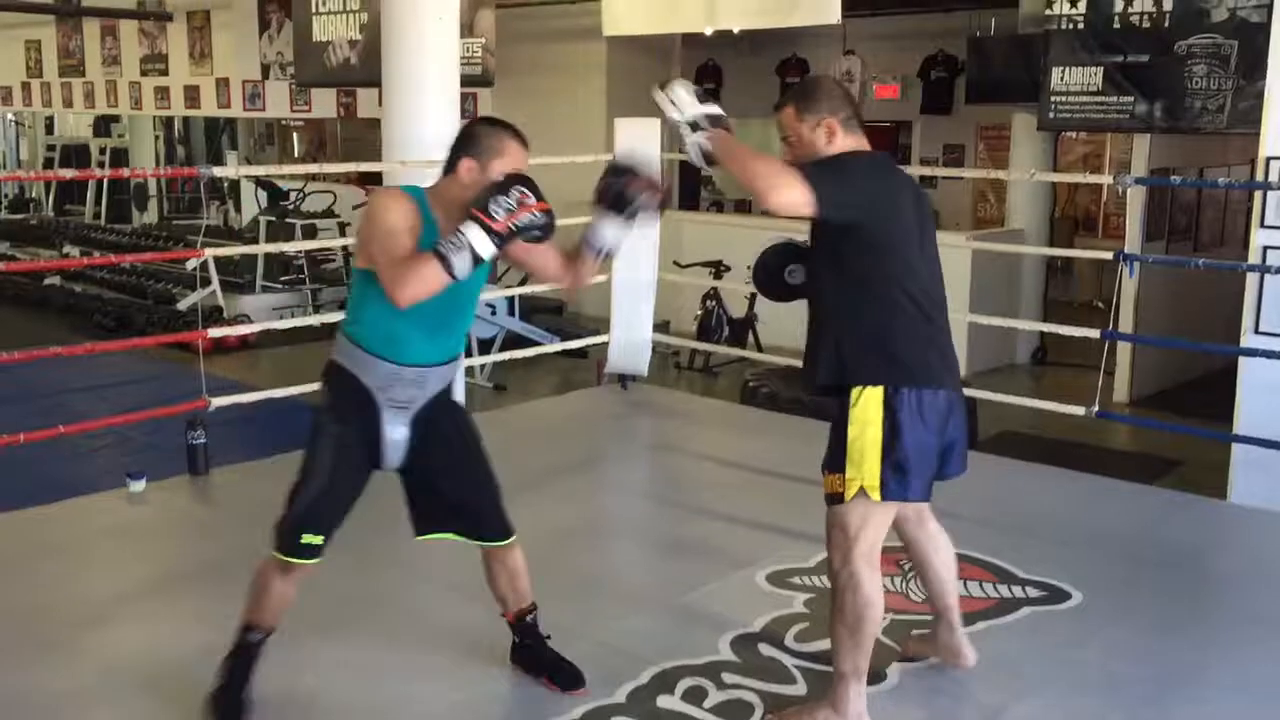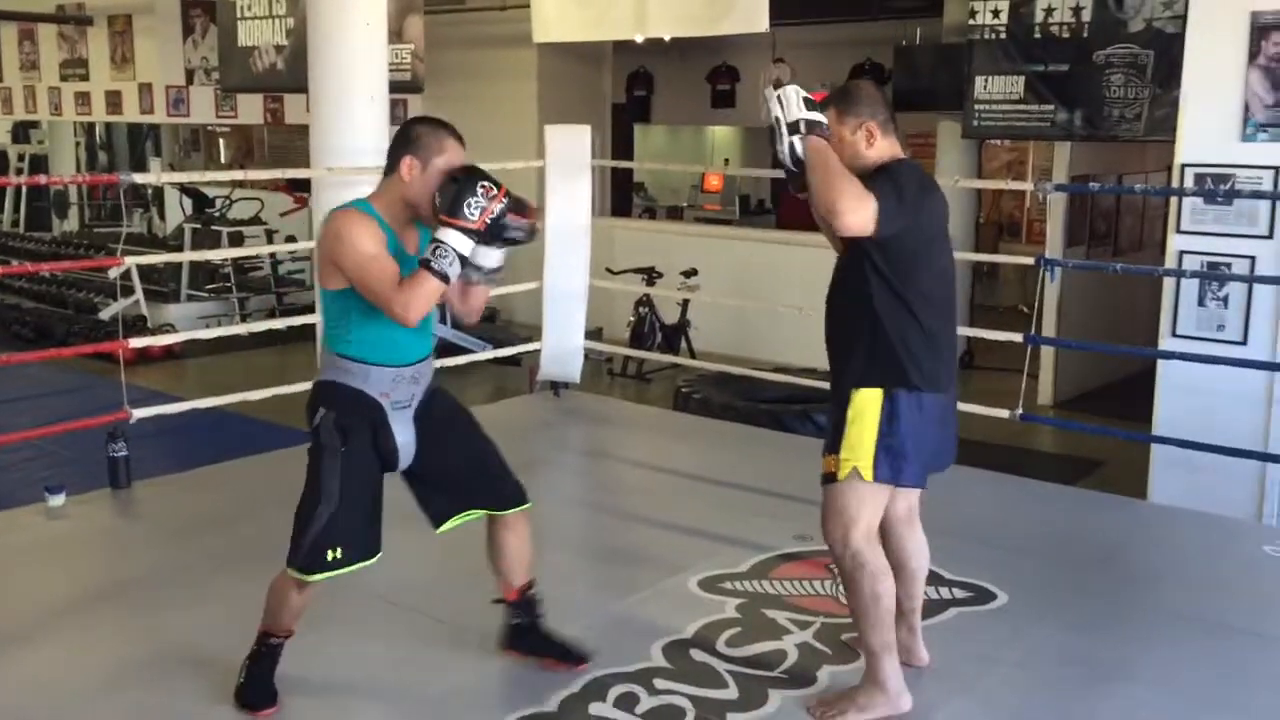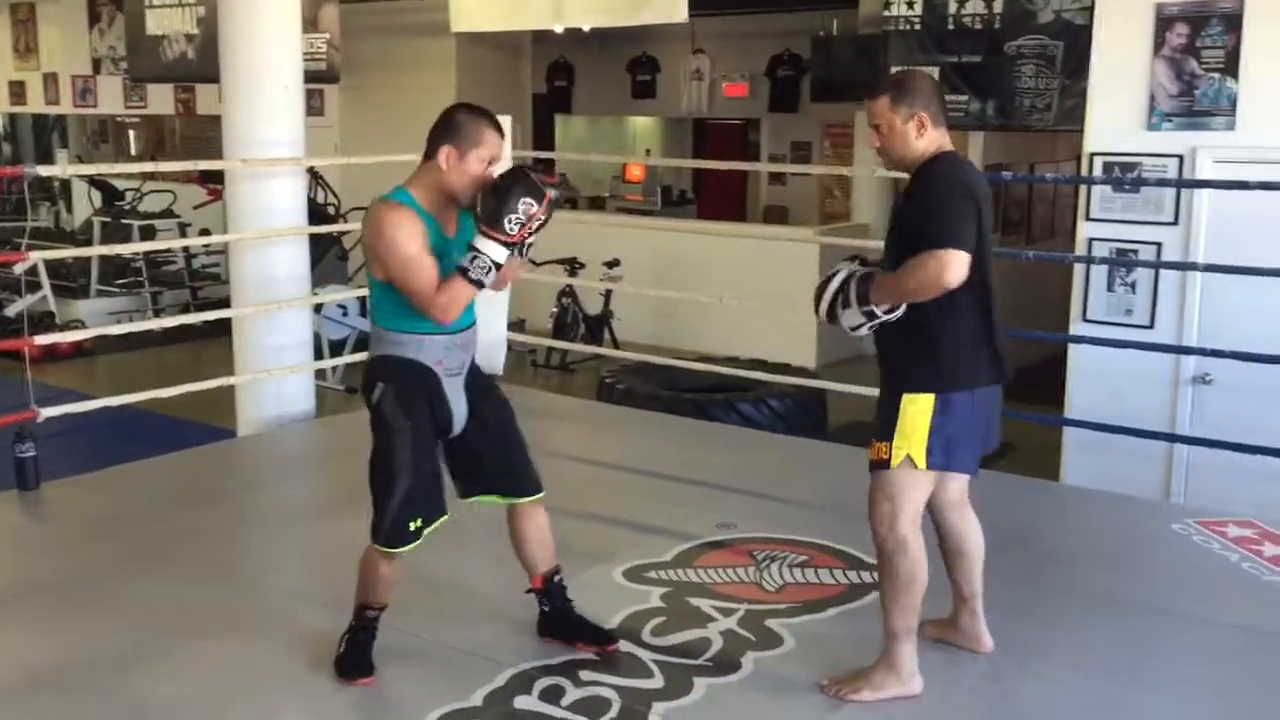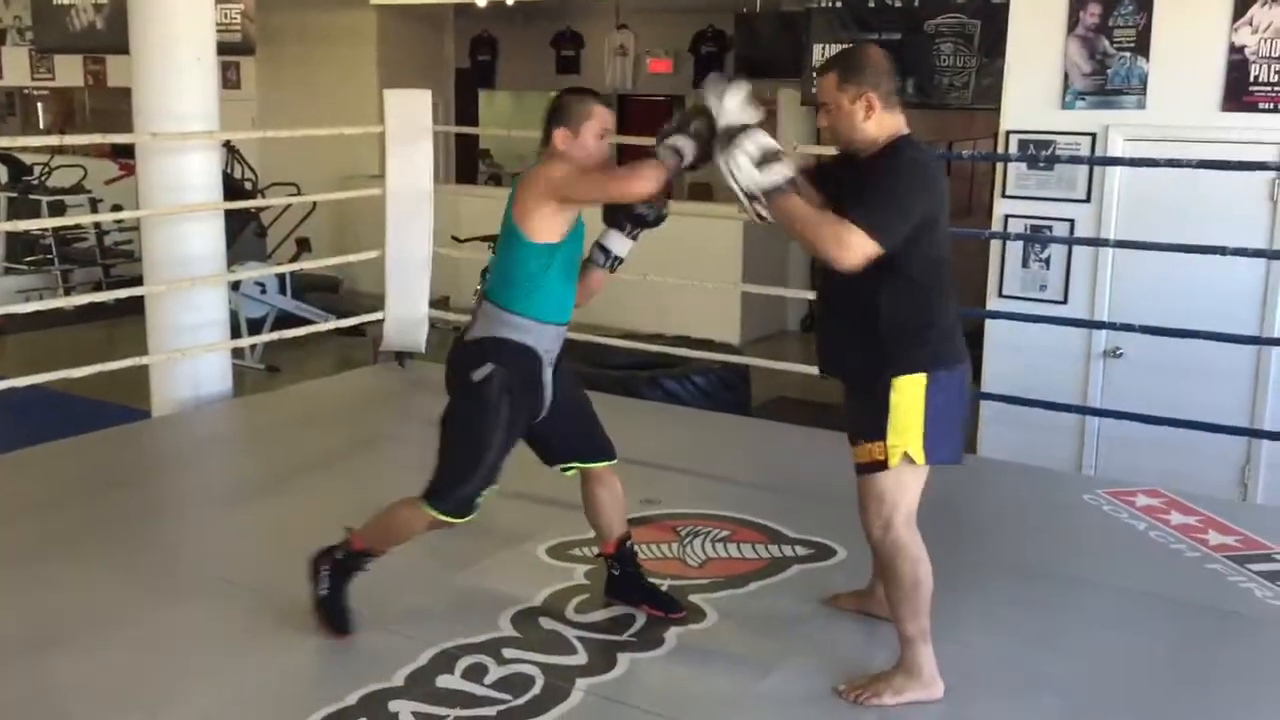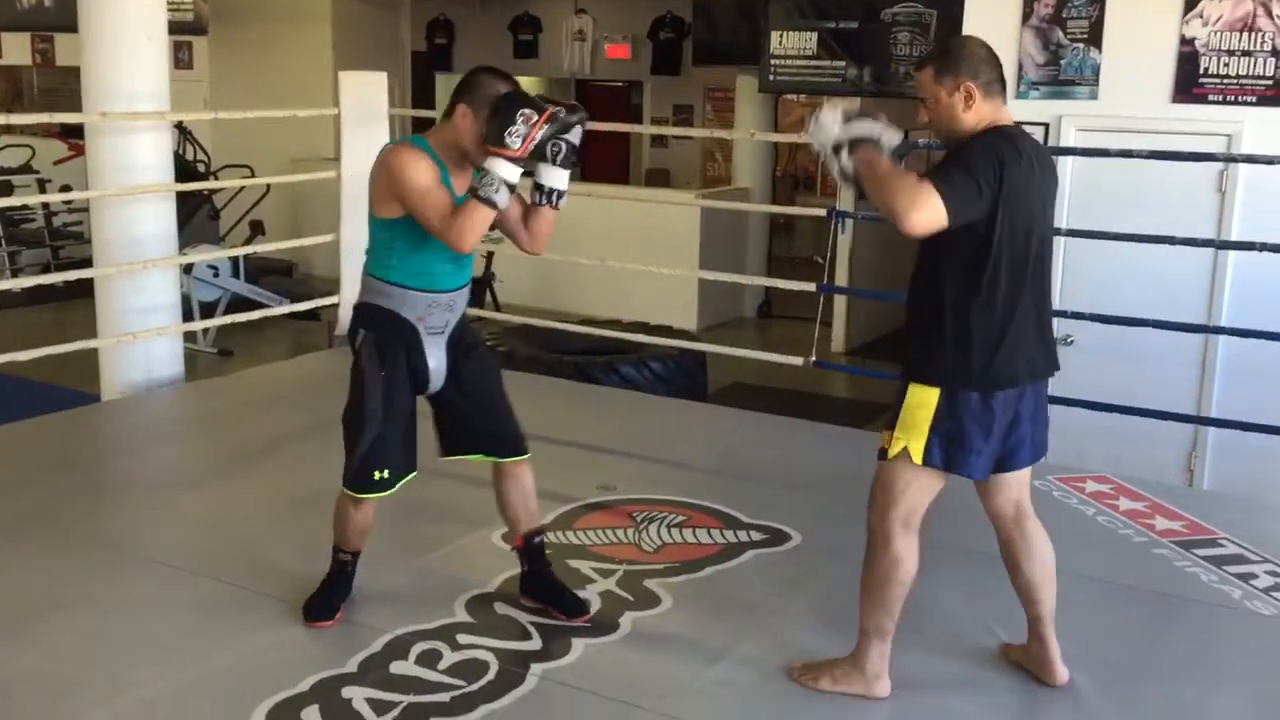
dt=1s
person 1, frame 1
left shoulder: (851, 175)
right shoulder: (893, 183)
left elbow: (774, 192)
left wrist: (708, 131)
right wrist: (811, 272)
left hip: (884, 392)
right hip: (923, 381)
left knee: (852, 545)
right knee: (909, 514)
right ankle: (951, 635)
person 1, frame 2
left shoulder: (897, 183)
right shoulder: (907, 187)
left elbow: (851, 218)
right elbow: (855, 233)
left wrist: (808, 138)
right wrist: (808, 171)
left hip: (889, 387)
right hip: (918, 382)
left knee: (850, 529)
right knee: (897, 515)
right ankle: (907, 636)
person 1, frame 3
left shoulder: (941, 182)
right shoulder: (951, 178)
left elbow: (943, 271)
left wrist: (873, 289)
right wrist: (873, 277)
left hip: (937, 381)
right hip: (959, 374)
left knee: (894, 516)
right knee: (947, 499)
left ankle: (898, 666)
right ankle: (970, 622)
person 1, frame 4
left shoulder: (905, 168)
right shoulder: (868, 161)
left elbow: (844, 249)
right elbow: (804, 185)
left wrist: (764, 184)
right wrist: (747, 134)
left hip: (909, 370)
right hip: (882, 361)
left knee: (886, 515)
right knee: (882, 500)
left ankle: (918, 669)
right ankle: (884, 593)
person 1, frame 5
left shoulder: (985, 155)
right shoulder: (1031, 158)
left elbow: (914, 215)
left wrist: (863, 148)
right wrist: (884, 159)
left hip: (960, 376)
right hip: (1019, 368)
left knee: (893, 513)
right knee: (1012, 508)
left ankle: (868, 665)
right ankle: (1045, 649)
person 2, frame 1
left shoulder: (496, 223)
right shoulder: (394, 207)
left elbow: (573, 275)
right elbow: (401, 291)
left wrist: (614, 219)
right wrist: (481, 231)
left hip: (430, 403)
right hip: (358, 399)
left knee: (495, 533)
right knee: (300, 547)
left ankle: (530, 642)
right ankle: (241, 664)
person 2, frame 2
left shoulder: (434, 223)
right shoulder: (350, 227)
left elbow: (468, 312)
right elbow: (407, 308)
left wrist: (489, 242)
right wrist: (458, 231)
left hip: (420, 399)
right hip: (354, 409)
left knee: (508, 504)
right knee: (314, 558)
left ankle: (524, 625)
right ankle: (263, 659)
person 2, frame 3
left shoulder: (465, 206)
right shoulder: (392, 219)
left elbow: (503, 279)
right elbow: (442, 308)
left wrist: (523, 221)
right wrist: (495, 235)
left hip: (461, 372)
right hip: (405, 380)
left knee: (525, 493)
right knee: (397, 532)
left ankle: (555, 611)
right ankle: (362, 631)
person 2, frame 4
left shoulder: (562, 202)
right shoulder: (548, 179)
left elbow: (578, 294)
right elbow: (631, 184)
left wrist: (623, 233)
right wrist: (684, 140)
left hip: (538, 359)
right hip: (499, 363)
left knee: (596, 462)
right knee: (449, 503)
left ankle: (626, 577)
right ankle: (339, 563)
person 2, frame 5
left shoulder: (485, 163)
right shoulder: (404, 160)
left elbow: (535, 242)
right elbow: (460, 236)
left wrist: (554, 158)
right wrist: (504, 160)
left hip: (452, 330)
right hip: (390, 331)
left knee: (511, 454)
right knee: (367, 477)
left ankle: (536, 575)
right ankle: (340, 575)
